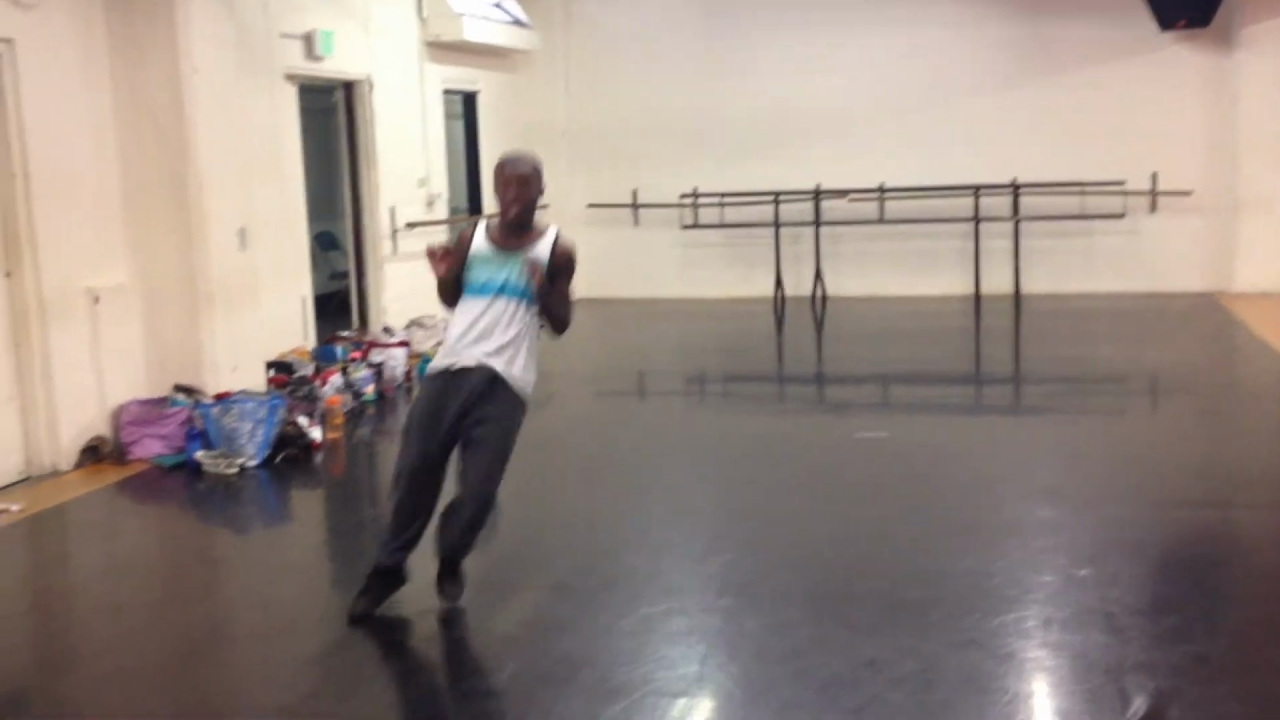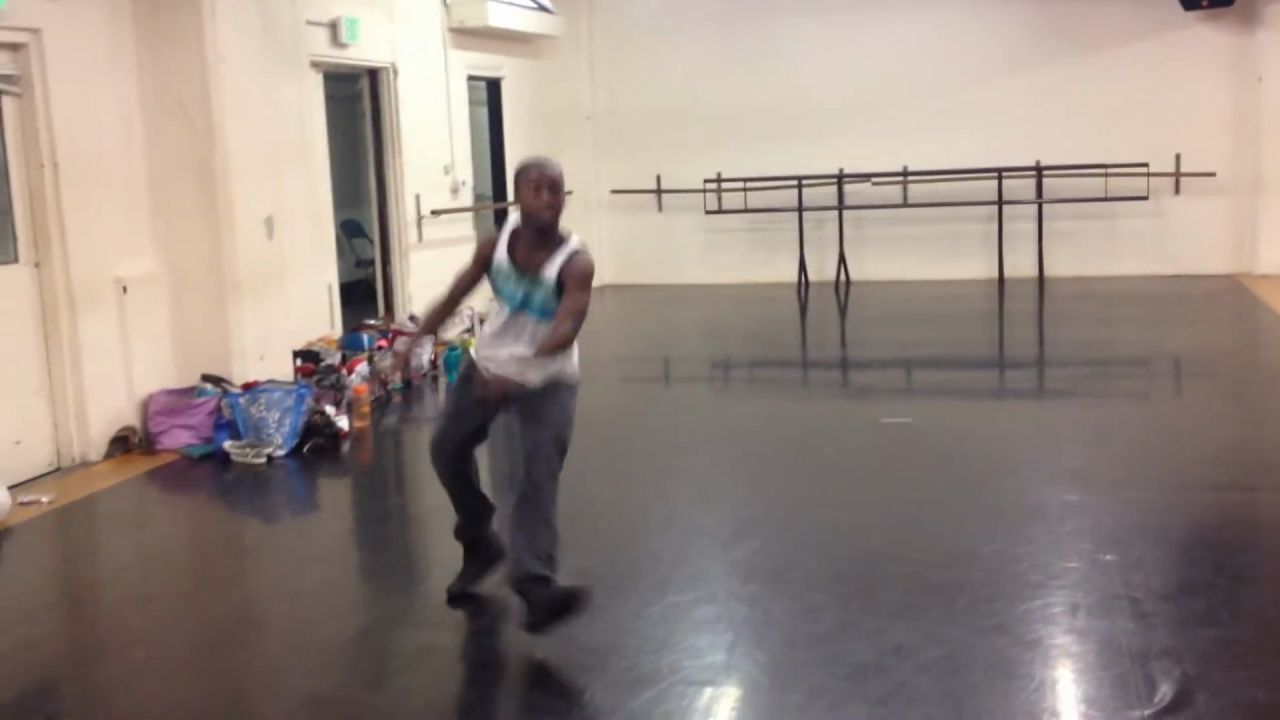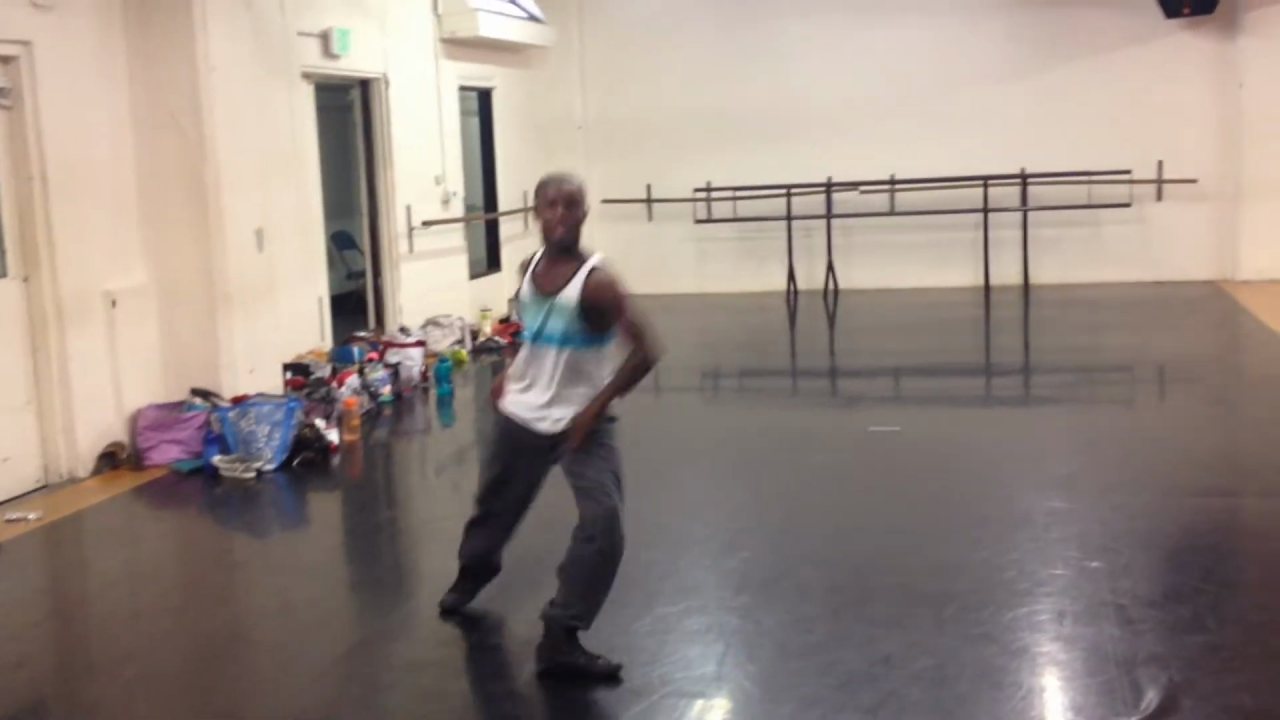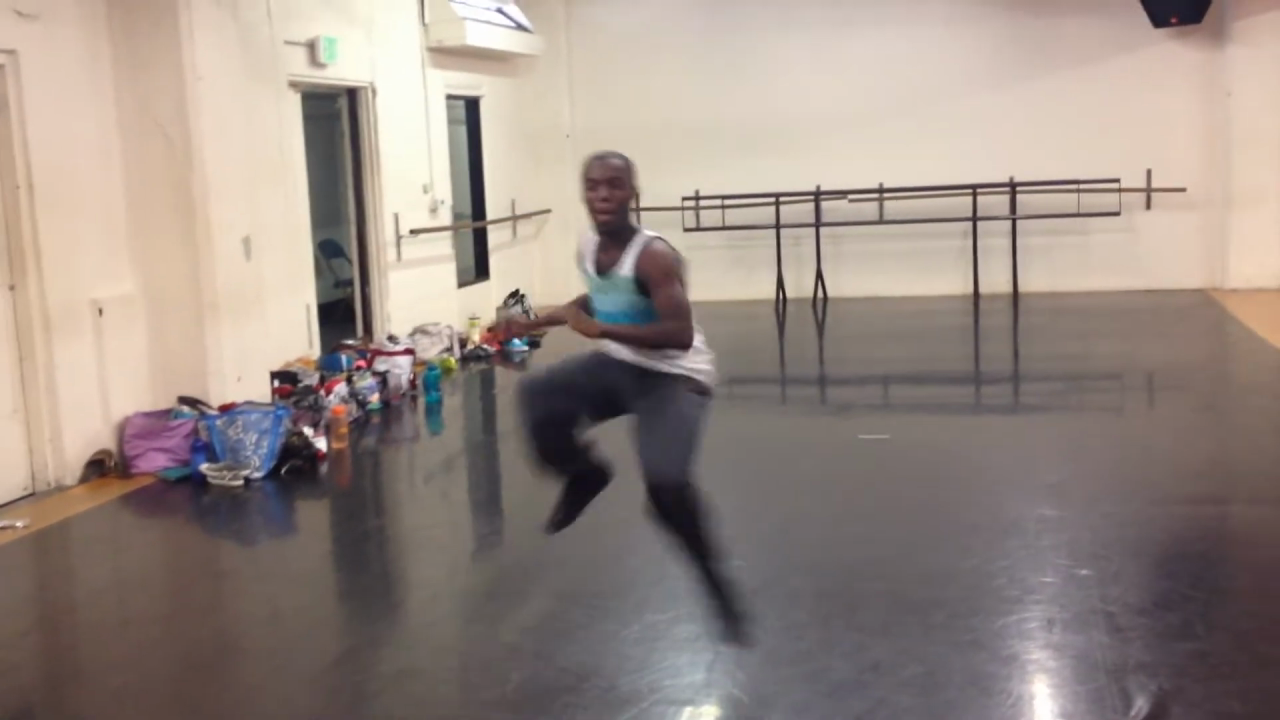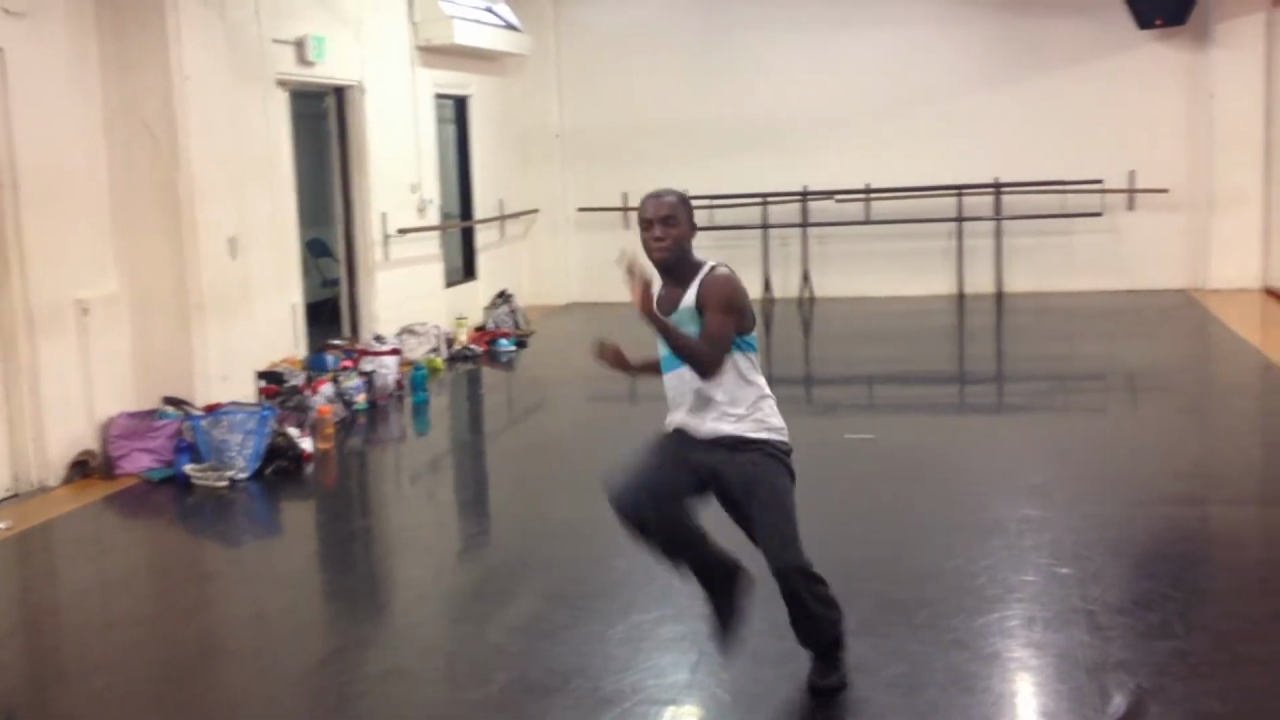
dt=0.2s
person 1, frame 1
left shoulder: (556, 251)
right shoulder: (473, 237)
left elbow: (560, 323)
left wrist: (544, 292)
right wrist: (443, 274)
left hip: (503, 381)
right hip: (451, 370)
left knee: (477, 489)
right knee: (415, 470)
left ankle: (449, 564)
right ankle: (387, 570)
person 1, frame 2
left shoulder: (575, 261)
right shoulder: (493, 242)
left elbow: (567, 333)
right elbow: (457, 295)
left wrist: (519, 363)
right wrist: (419, 337)
left hip: (547, 378)
right hip: (488, 365)
left knee: (540, 469)
right knee: (448, 450)
left ankle: (537, 583)
right ankle: (480, 545)
person 1, frame 3
left shoulder: (598, 283)
right shoulder: (529, 270)
left elbow: (644, 354)
left wrist: (595, 409)
right wrist: (503, 381)
left hip: (582, 418)
right hip: (522, 414)
left knee: (603, 521)
right knee: (495, 507)
left ankle: (560, 637)
right ankle: (475, 571)
person 1, frame 4
left shoulder: (656, 257)
right shoulder: (592, 251)
left elbow: (681, 336)
left wrist: (608, 332)
right wrist: (546, 320)
left hip: (675, 376)
right hip: (621, 365)
left knee: (665, 479)
right knee: (538, 398)
left ankle: (712, 576)
right ankle: (582, 475)
person 1, frame 5
left shoulder: (721, 285)
right shoulder: (659, 296)
left elbow: (709, 362)
left wrist: (651, 317)
right wrist: (631, 364)
left hip: (749, 437)
right hip: (693, 433)
left knee: (785, 561)
right knee: (632, 501)
left ankle: (827, 650)
right ankle: (719, 575)
